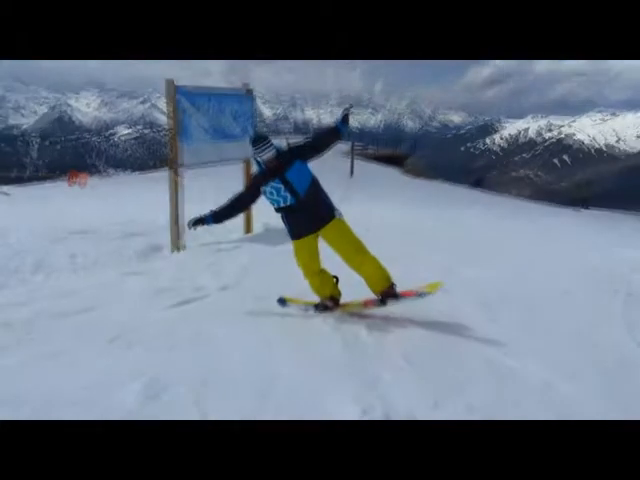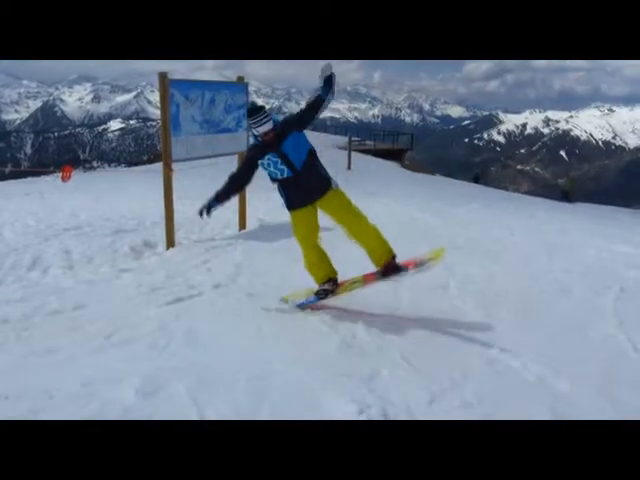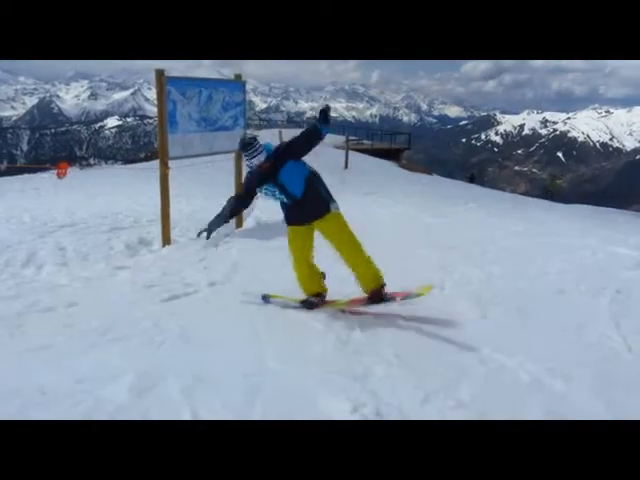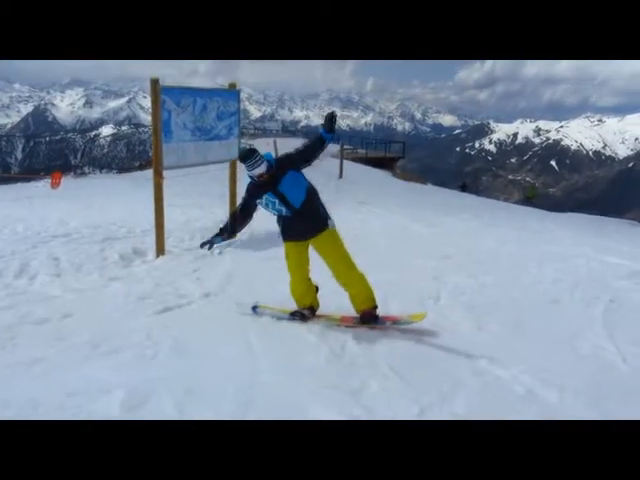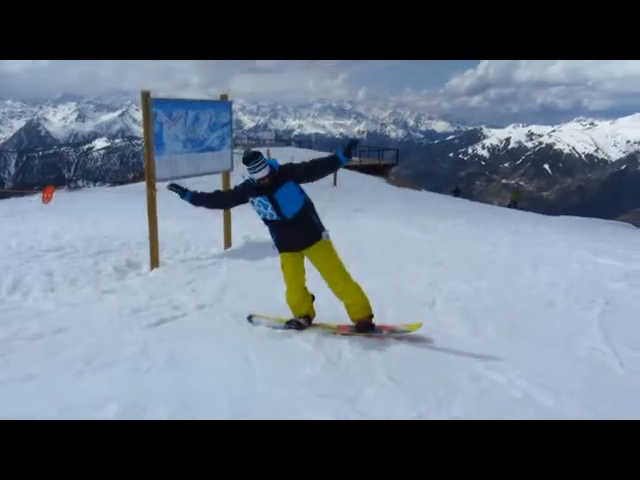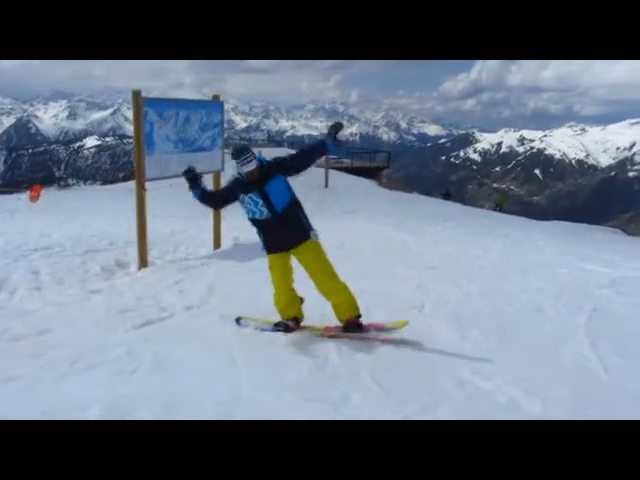
dt=0.7s
person 1, frame 1
left shoulder: (294, 156)
right shoulder: (259, 181)
left elbow: (320, 141)
right elbow: (238, 203)
left wrist: (341, 126)
right wrist: (208, 218)
left hip: (324, 215)
right hip: (299, 229)
left knee: (355, 253)
right knee: (309, 268)
left ankle: (384, 287)
right ankle: (330, 296)
person 1, frame 2
left shoulder: (291, 125)
right shoulder: (256, 152)
left elbow: (313, 107)
right elbow: (239, 179)
left wrist: (327, 87)
right wrist: (215, 200)
left hip: (322, 186)
right hip: (297, 201)
left knee: (354, 223)
right knee: (308, 244)
left ankle: (386, 261)
right ankle: (326, 280)
person 1, frame 3
left shoulder: (286, 153)
right shoulder: (254, 179)
left elbow: (308, 139)
right elbow: (238, 202)
left wrist: (321, 124)
right wrist: (217, 222)
left hip: (321, 206)
right hip: (296, 217)
left knee: (349, 248)
right knee: (300, 260)
left ankle: (375, 288)
right ankle: (315, 292)
person 1, frame 4
left shoulder: (287, 164)
right shoulder: (254, 190)
left elbow: (311, 150)
right elbow: (241, 215)
left wrist: (326, 132)
right wrist: (220, 234)
left hip: (317, 222)
right hip: (292, 233)
left knee: (343, 268)
right knee: (298, 275)
left ankle: (367, 308)
right ankle: (307, 305)
person 1, frame 5
left shoulder: (287, 173)
right shoulder: (249, 190)
left elbow: (316, 169)
right elbow: (221, 199)
left wrist: (342, 157)
right wrist: (189, 196)
left hip: (311, 234)
right hip: (286, 243)
left knee: (337, 278)
right knee: (294, 285)
left ankle: (362, 316)
right ankle: (303, 314)
person 1, frame 6
left shoulder: (275, 168)
right shoulder: (237, 187)
left elbow: (304, 157)
right elbow: (212, 200)
left wrist: (329, 140)
right wrist: (196, 186)
left hip: (299, 233)
right hip: (273, 243)
left knee: (325, 278)
right knee: (281, 284)
left ankle: (350, 317)
right ankle: (291, 317)
